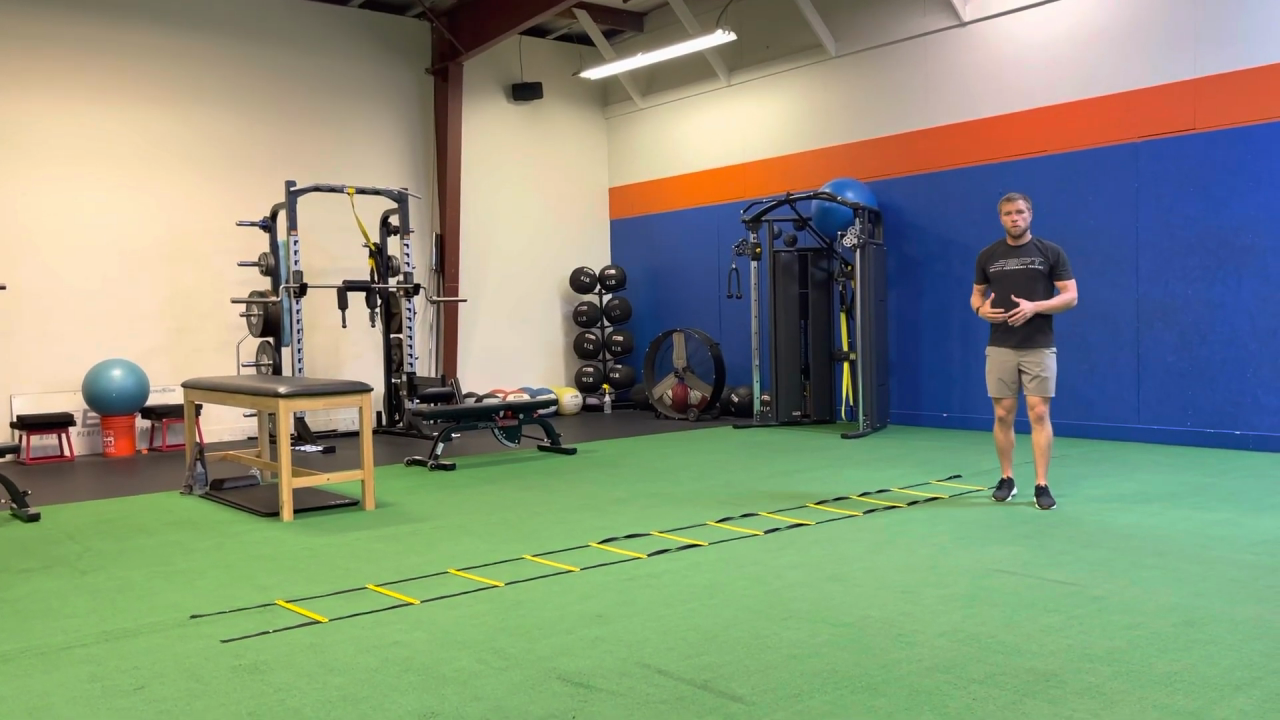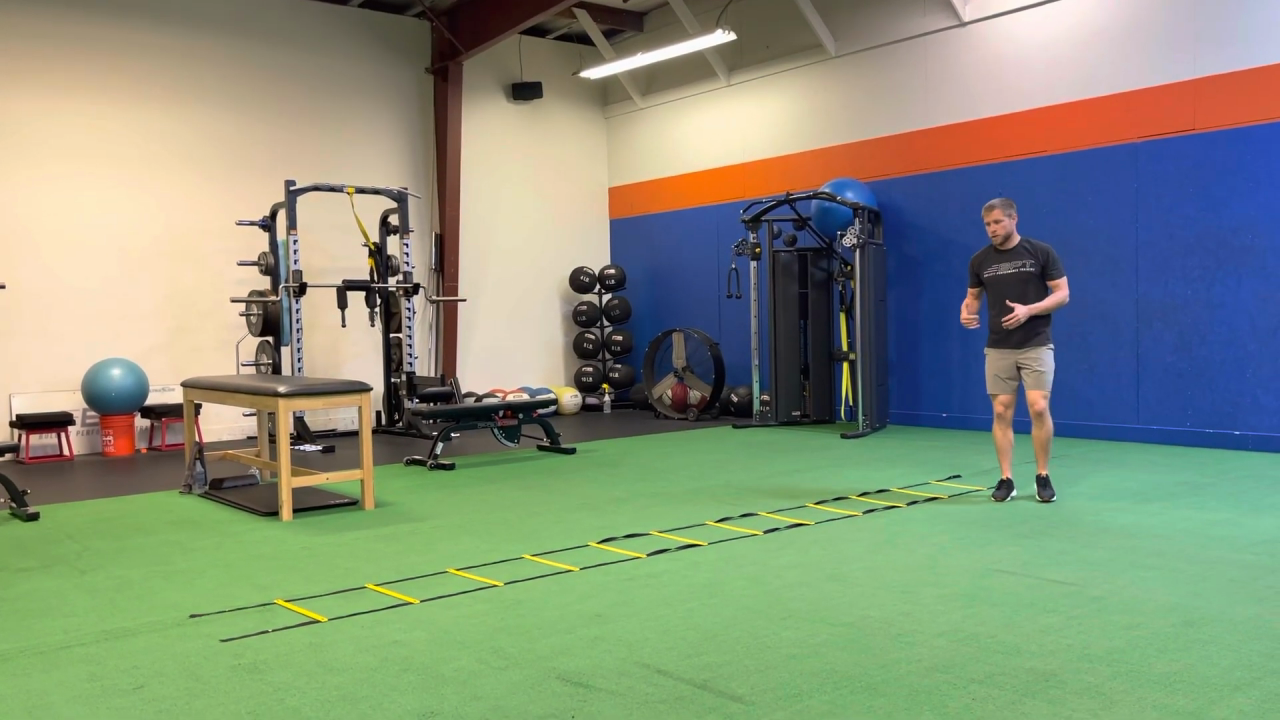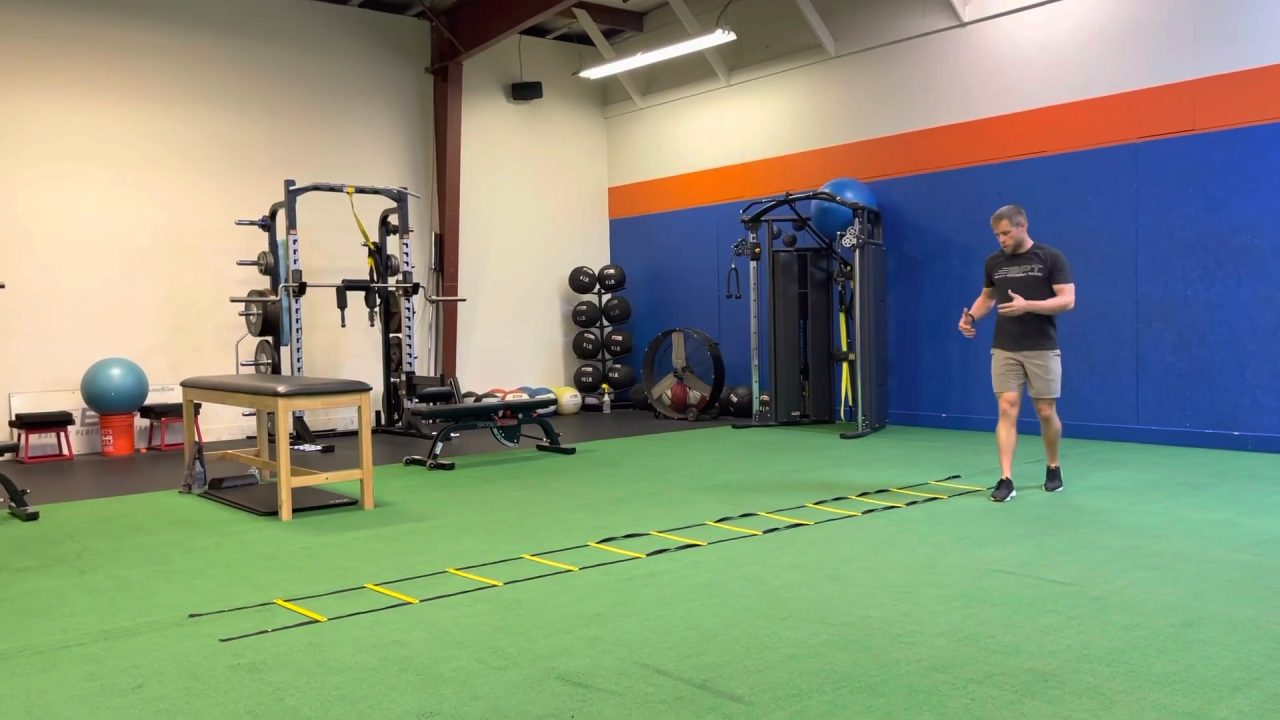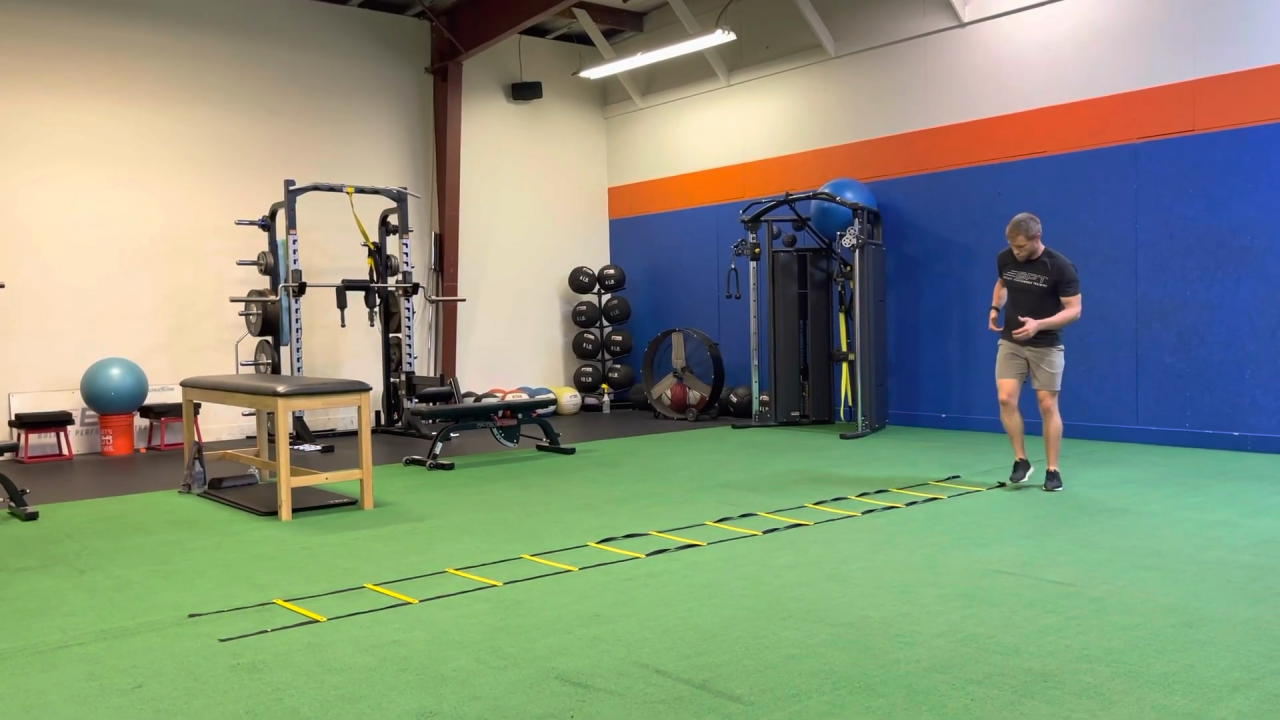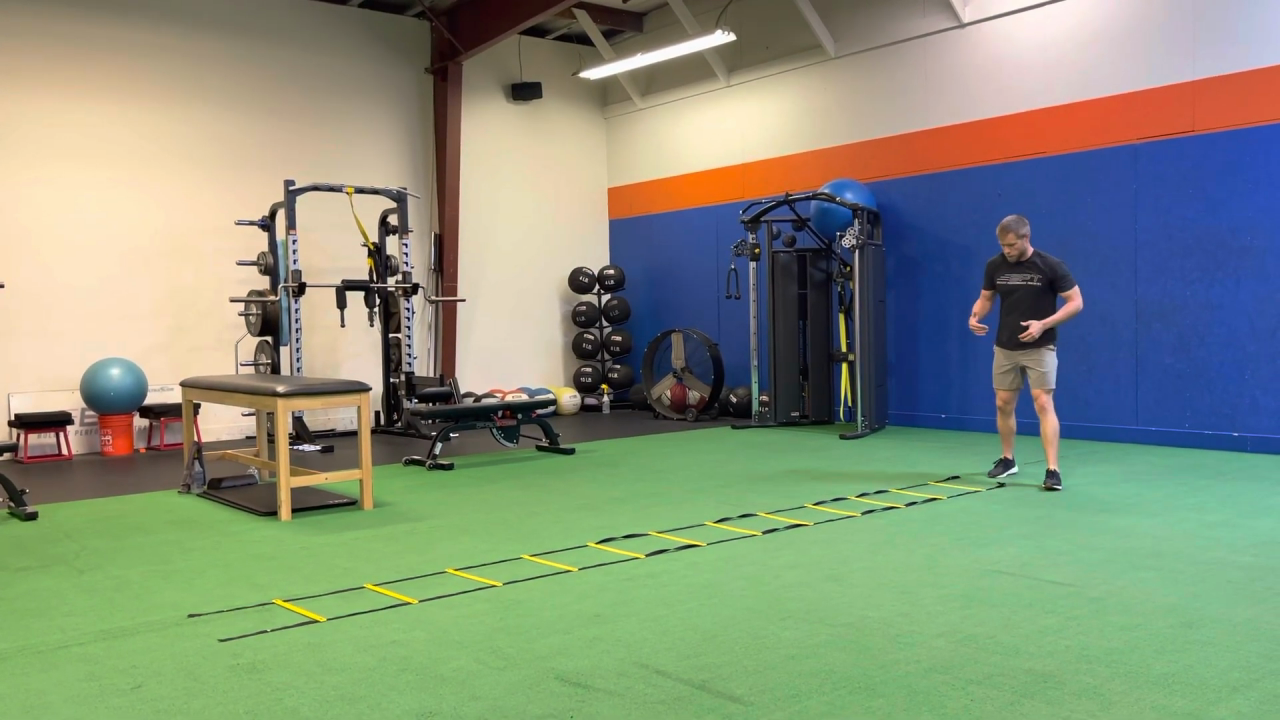
dt=0.3s
person 1, frame 1
left shoulder: (1051, 252)
right shoulder: (987, 256)
left elbow: (1070, 296)
right elbow: (977, 294)
left wrist: (1034, 307)
right wrist: (981, 309)
left hip: (1039, 348)
right hip: (1000, 348)
left knee: (1039, 414)
right knee: (1003, 414)
left ankle: (1042, 485)
right ankle: (1007, 478)
person 1, frame 2
left shoulder: (1042, 252)
right shoulder: (980, 260)
left elbow: (1062, 294)
right elbow: (973, 297)
left wrist: (1028, 310)
right wrist: (966, 313)
left hip: (1036, 345)
right hip: (998, 349)
left knee: (1039, 409)
right knee: (1002, 412)
left ankle: (1042, 476)
right ankle: (1006, 479)
person 1, frame 3
left shoulder: (1053, 258)
right shoulder: (993, 262)
left elbow: (1067, 300)
right elbow: (987, 296)
left wrist: (1027, 305)
right wrist: (971, 316)
left hip: (1043, 350)
right hip: (1005, 350)
left knee: (1046, 413)
right knee: (1006, 411)
left ankle: (1053, 467)
right ankle: (1006, 480)
person 1, frame 4
left shoulder: (1061, 266)
right shoulder: (1005, 258)
left elbow: (1074, 310)
left wrist: (1039, 324)
right wrist: (995, 309)
left hip: (1046, 345)
right hip: (1011, 342)
left knee: (1048, 406)
right knee: (1006, 398)
left ankle: (1052, 470)
right ankle: (1021, 460)
person 1, frame 5
left shoulder: (1052, 266)
right shoulder: (994, 266)
left elbow: (1076, 302)
right elbow: (985, 299)
left wrist: (1044, 324)
right wrist: (975, 316)
left hip: (1040, 347)
right hip: (1005, 347)
left knee: (1044, 404)
right knee: (1004, 404)
left ankle: (1052, 470)
right ankle: (1007, 457)
